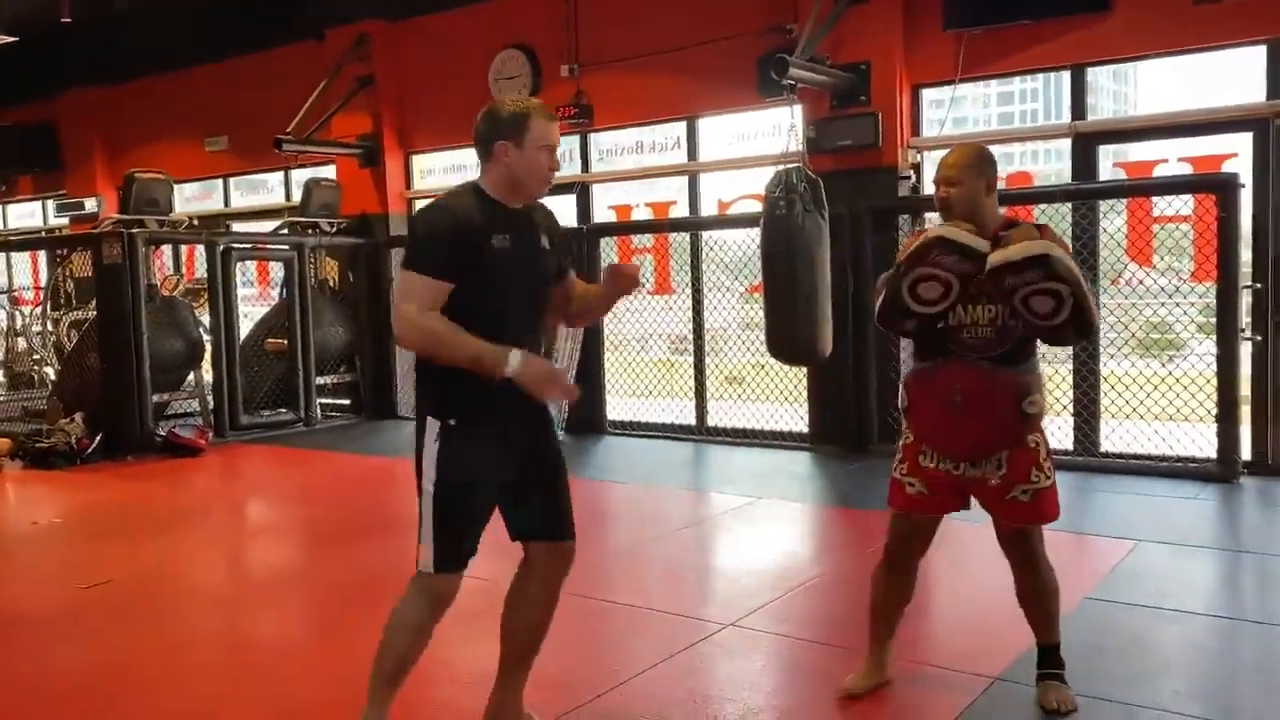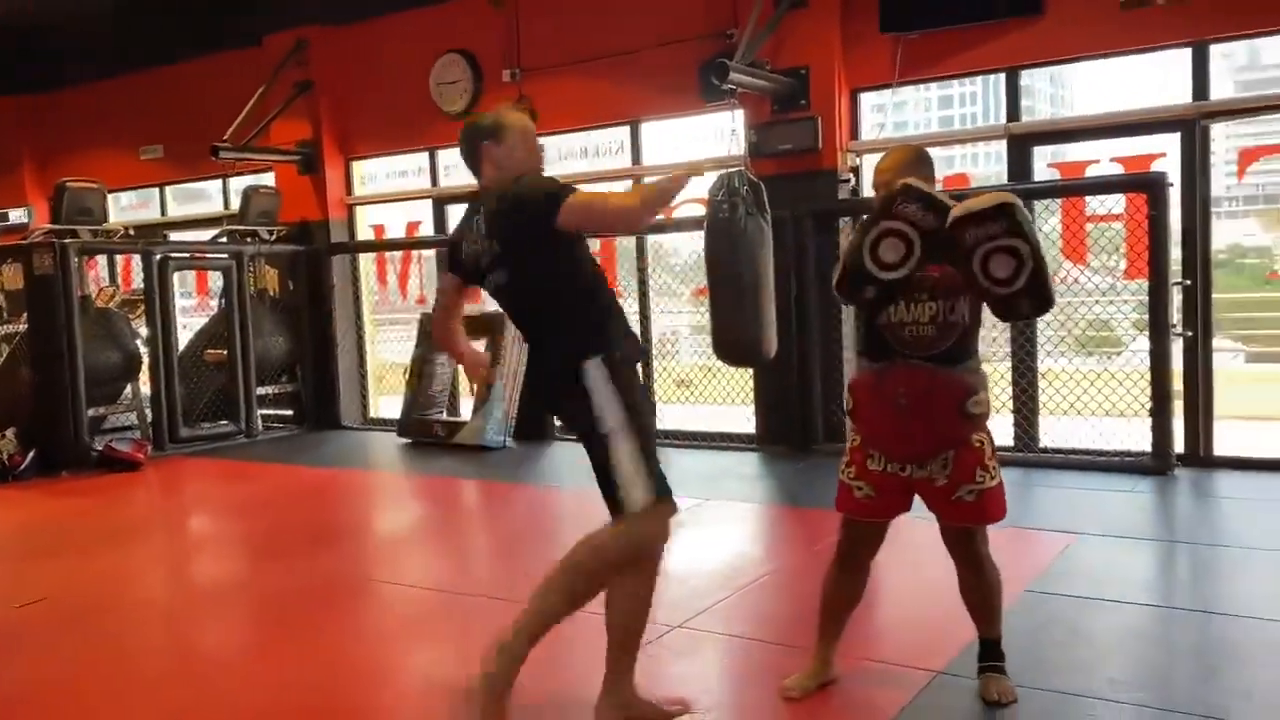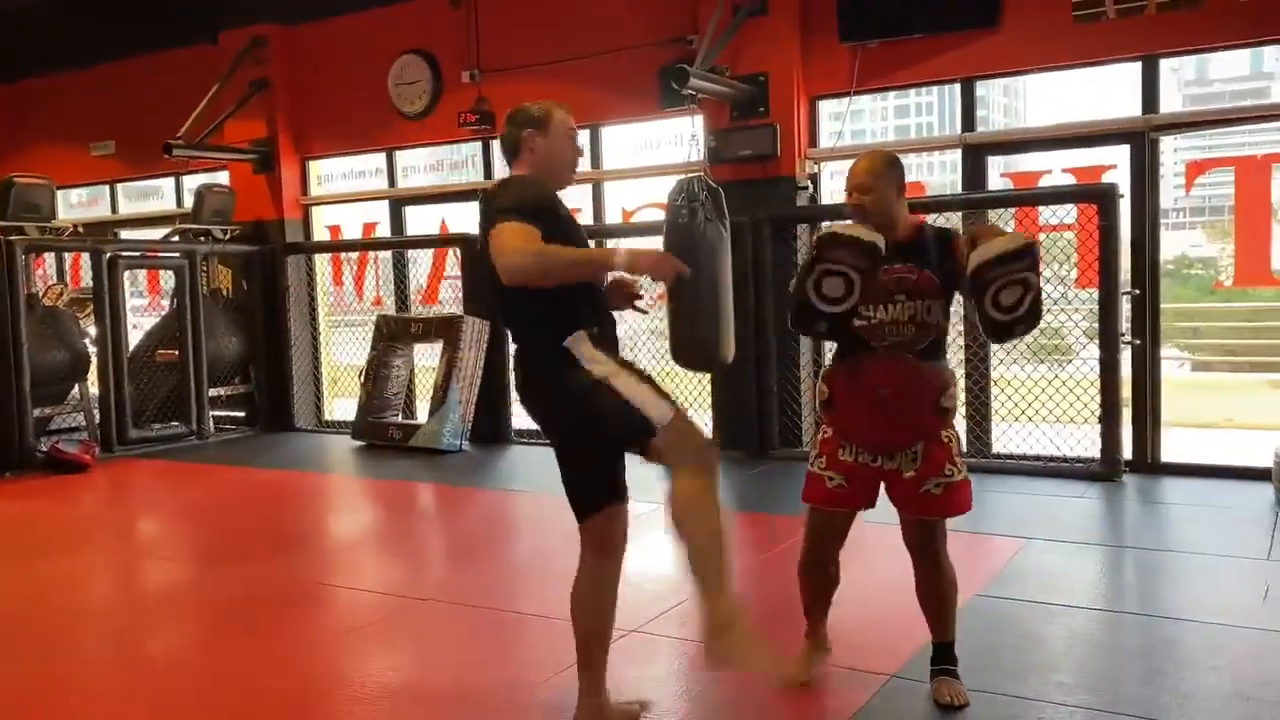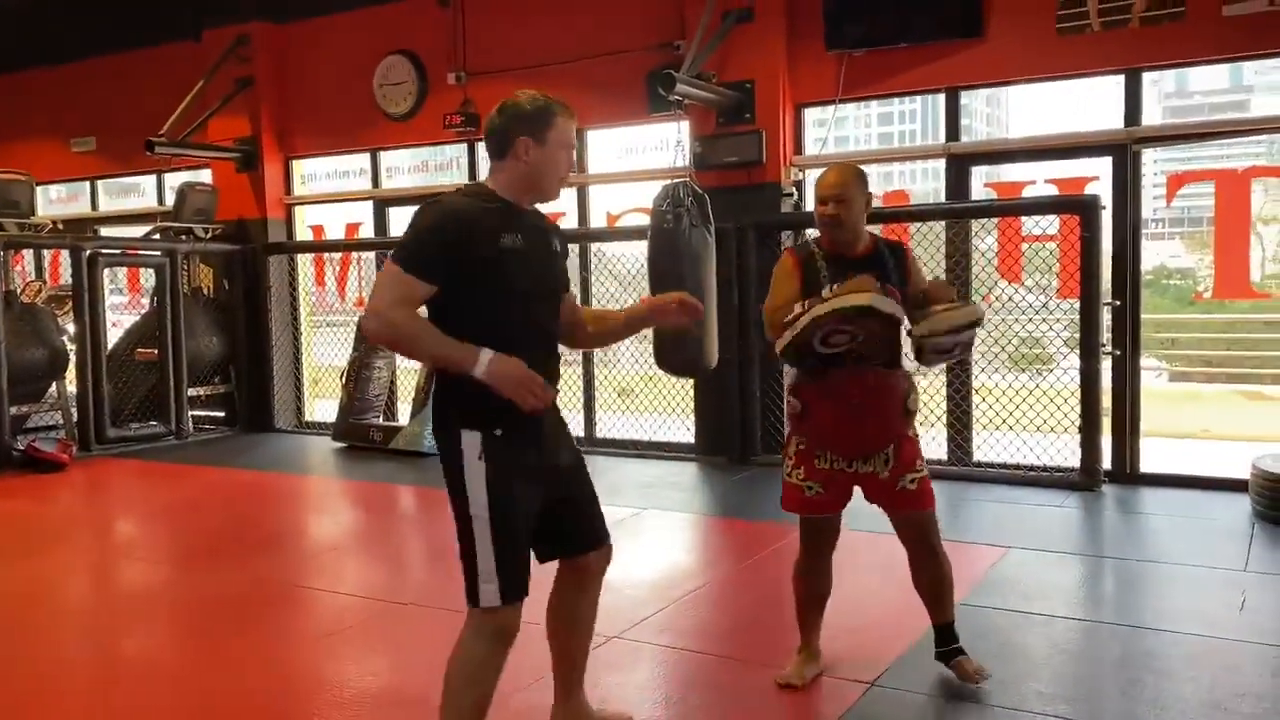
dt=0.5s
person 1, frame 1
left shoulder: (540, 222)
right shoulder: (448, 220)
left elbow: (571, 305)
right elbow: (410, 324)
left wrist: (608, 289)
right wrist: (512, 362)
left hip: (525, 417)
right hip: (459, 426)
left knee: (552, 555)
right knee: (438, 582)
person 1, frame 2
left shoulder: (475, 230)
right shoulder: (525, 192)
left elbow: (443, 316)
right elbow: (620, 215)
left wrist: (469, 355)
right wrist: (669, 183)
left hip: (566, 375)
right hip: (593, 369)
left knee: (648, 529)
right knee: (638, 530)
right ankle: (508, 657)
person 1, frame 3
left shoulder: (533, 201)
right shoulder: (525, 195)
right elbow: (518, 265)
left wrist: (603, 293)
right wrist: (620, 259)
left hip: (551, 372)
right hip: (570, 351)
left knee: (605, 536)
right knee: (691, 450)
right ankle: (724, 620)
person 1, frame 4
left shoulder: (544, 232)
right shoulder: (451, 219)
left elbow: (571, 328)
right elbow: (381, 315)
left wrist: (644, 313)
right wrist: (485, 362)
left hip: (536, 425)
right hip: (485, 435)
left knee: (587, 557)
right knee: (498, 613)
person 2, frame 1
left shoulder: (1035, 240)
right shoulder: (926, 243)
left elbow: (1077, 323)
right elbow: (891, 315)
left wrist: (1034, 259)
right wrist: (934, 260)
left hip: (1008, 421)
right hip: (933, 419)
left knee: (1025, 547)
right knee: (902, 544)
left ankle: (1050, 668)
right ankle: (876, 661)
person 2, frame 2
right shoulder: (874, 235)
right elbow: (850, 288)
left hip: (953, 418)
right hip: (879, 417)
left knee: (969, 545)
right knee: (853, 545)
left ankle: (992, 659)
right ankle: (822, 661)
person 2, frame 3
left shoulder: (946, 245)
left hip: (922, 417)
right hip: (849, 416)
left knee: (928, 544)
right knee: (820, 536)
left ankle: (945, 662)
right ankle: (815, 641)
person 2, frame 4
left shoulder: (896, 257)
right shoulder: (798, 261)
left elbow: (933, 314)
right elbow: (776, 327)
left wrist: (939, 301)
left hip: (887, 418)
right hip: (819, 421)
left knee: (923, 535)
right knee: (815, 540)
left ankle: (948, 645)
right ankle: (808, 649)
